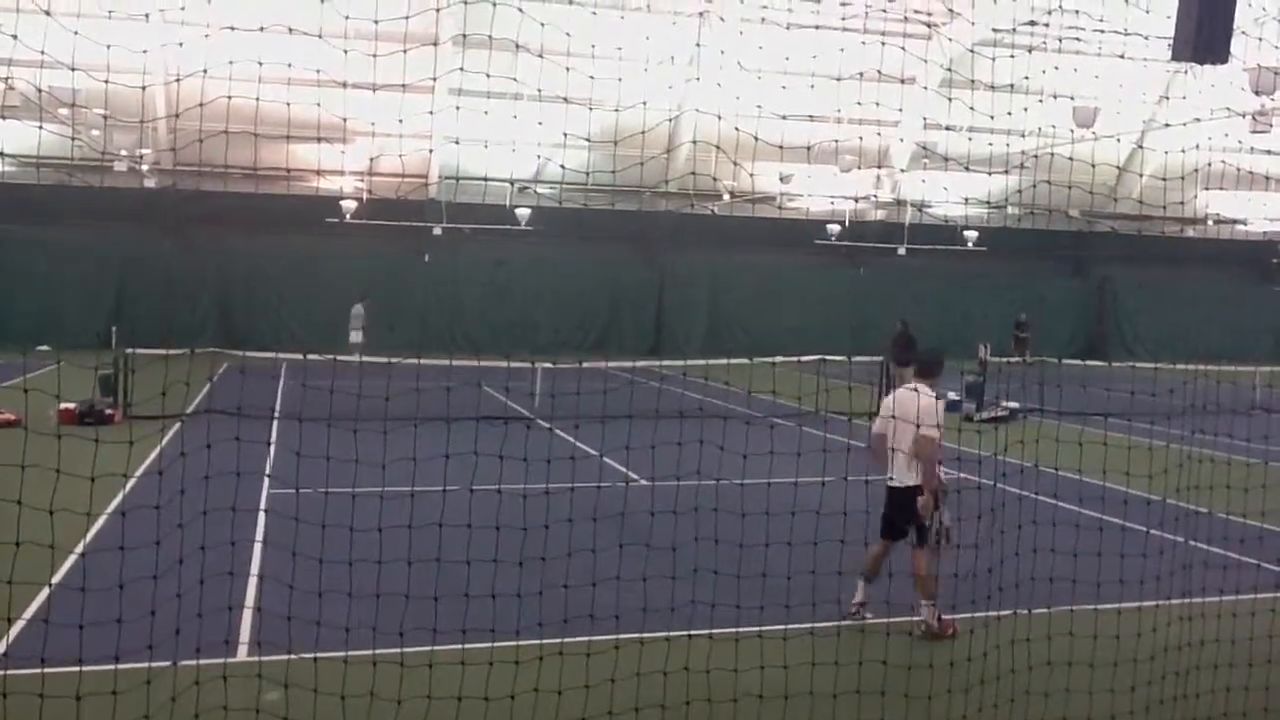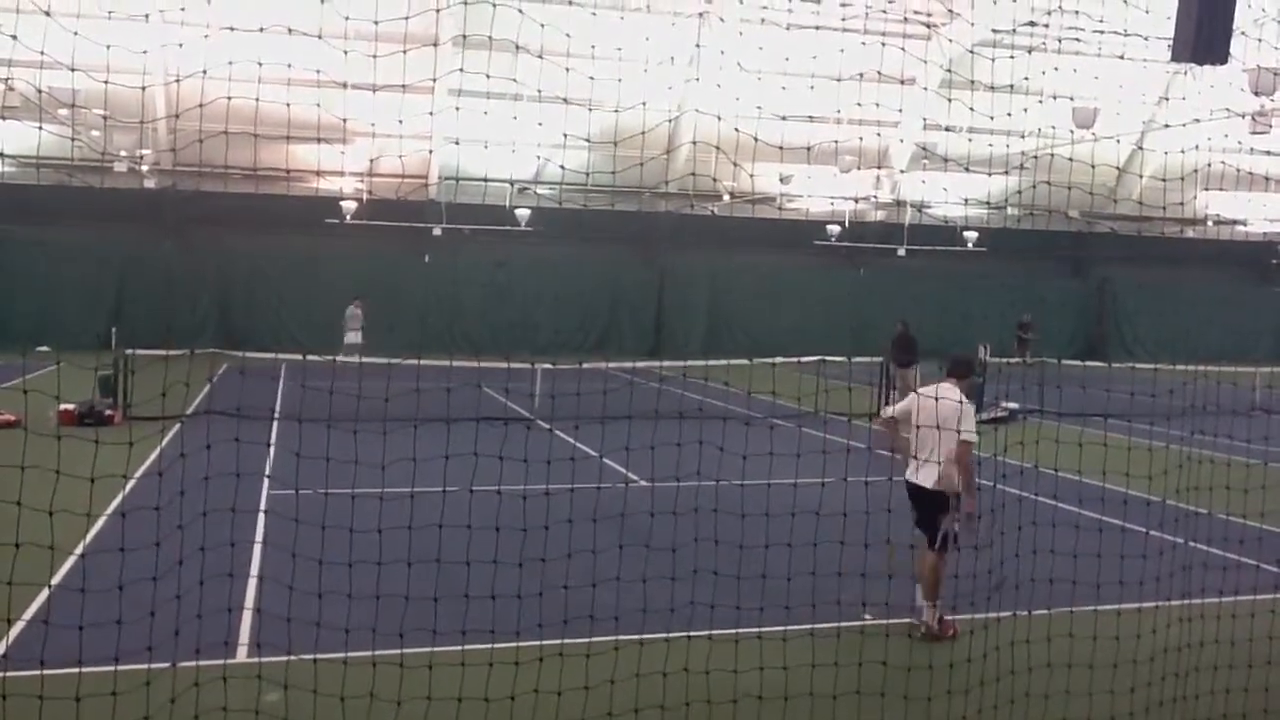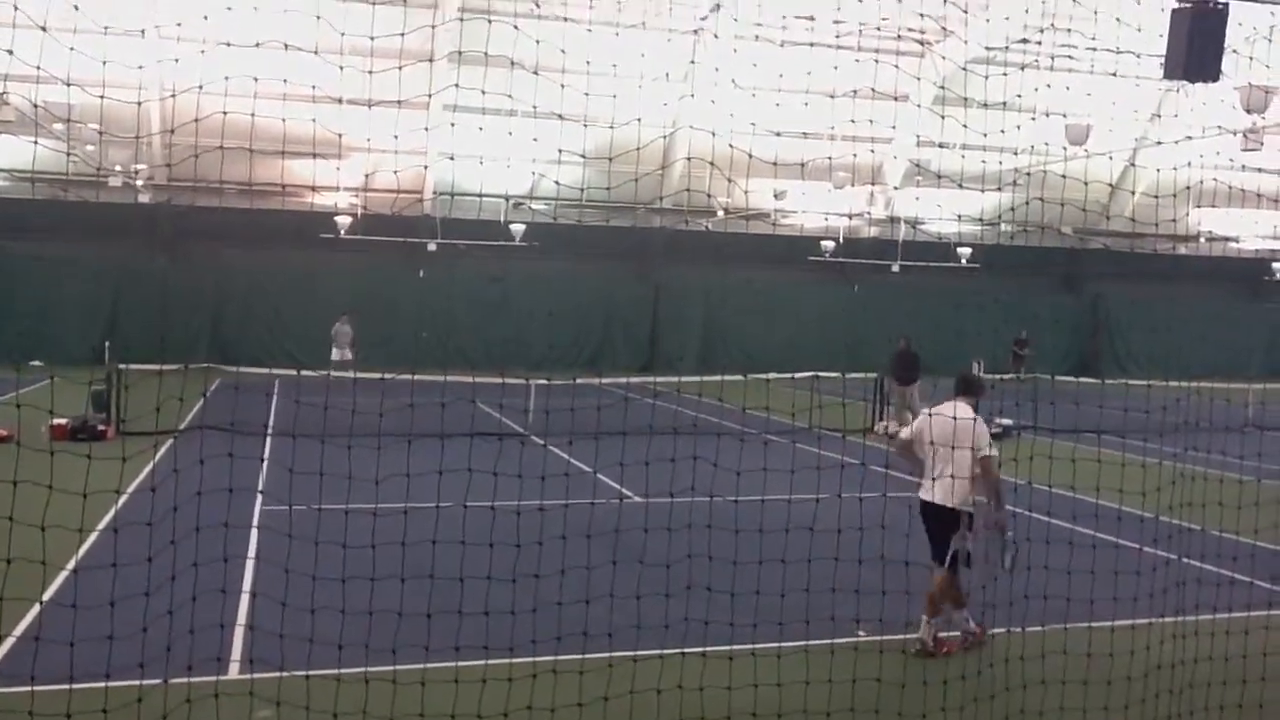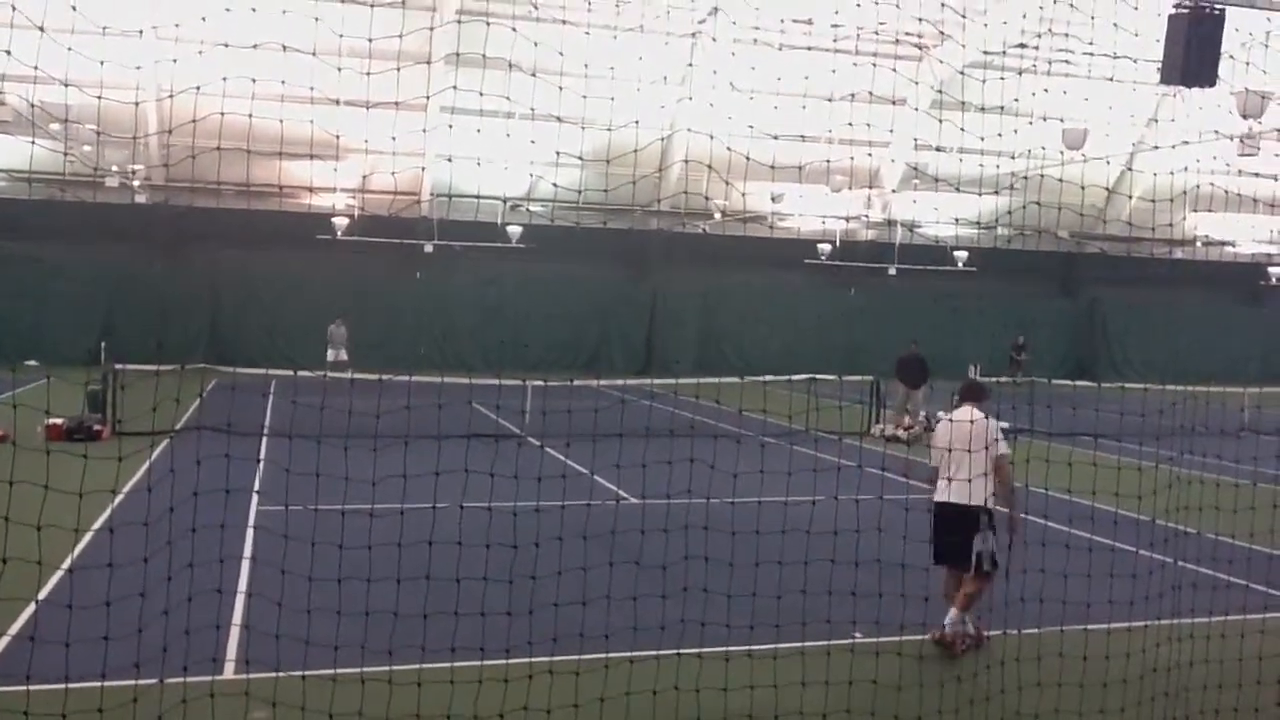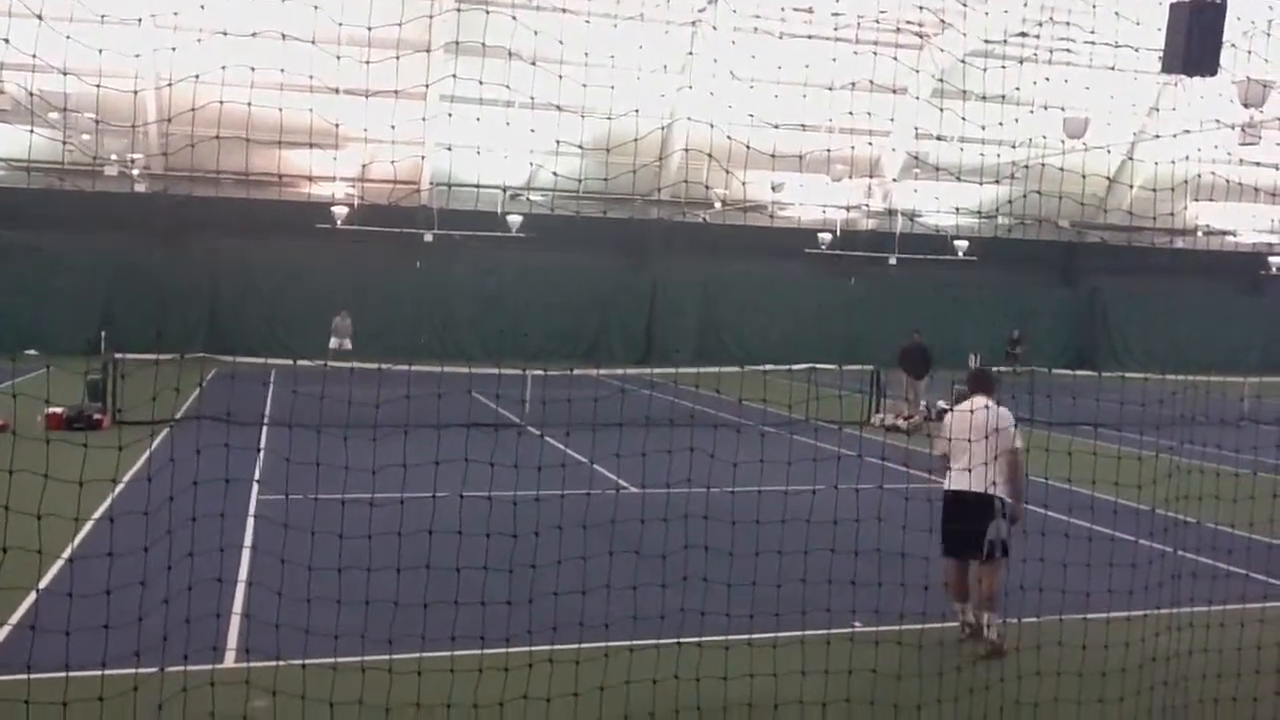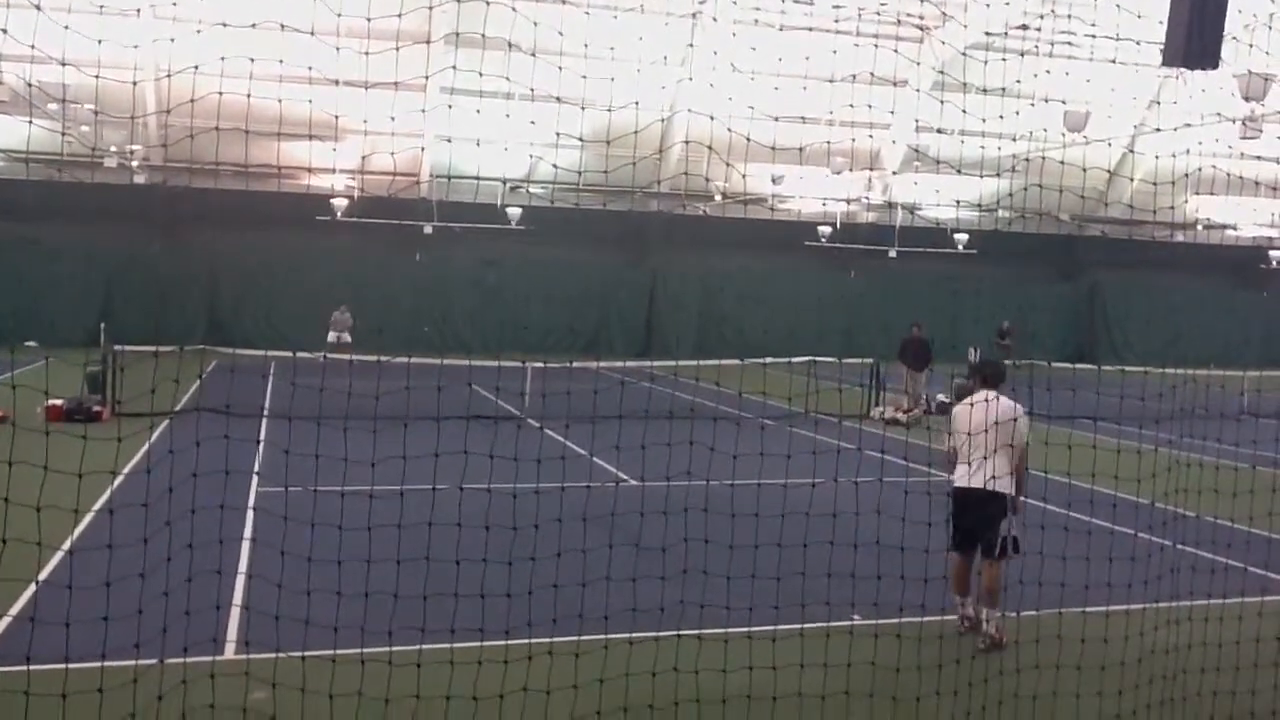
dt=0.3s
person 1, frame 1
left shoulder: (895, 396)
right shoulder: (932, 402)
left elbow: (878, 441)
right elbow: (925, 448)
right wrist: (927, 492)
left hip: (895, 483)
right hip: (919, 485)
left knee: (884, 544)
right knee: (926, 550)
left ankle: (858, 602)
right ankle: (930, 619)
person 1, frame 2
left shoulder: (918, 395)
right shoulder: (962, 405)
left elbow: (885, 419)
right elbow: (964, 455)
left wrist: (908, 448)
right wrist: (970, 496)
left hip: (915, 480)
right hip: (942, 486)
left knee: (930, 544)
right knee: (936, 551)
left ankle: (925, 608)
right ankle: (930, 621)
person 1, frame 3
left shoulder: (929, 415)
right shoulder: (976, 423)
left elbow: (901, 444)
right elbow: (989, 472)
right wrist: (998, 509)
left hip: (929, 501)
right hip: (956, 505)
left knee: (948, 567)
right knee: (945, 571)
left ankle: (969, 627)
right ankle: (926, 638)
person 1, frame 4
left shoulder: (941, 425)
right shoulder: (988, 423)
right elbow: (1003, 472)
right wrist: (1012, 510)
left hip: (943, 504)
right hip: (975, 506)
left knee: (955, 570)
right knee: (981, 573)
left ankle: (966, 630)
right ankle: (948, 628)
person 1, frame 5
left shoulder: (952, 416)
right shoulder: (1004, 416)
right elbow: (1016, 464)
right wrist: (1018, 502)
left hip: (954, 493)
right hip: (988, 496)
left knee: (957, 560)
right knee: (989, 565)
left ankle: (967, 621)
right ankle: (991, 634)
person 1, frame 6
left shoulder: (959, 409)
right shoulder: (1013, 410)
right elbow: (1020, 459)
right wrist: (1018, 495)
left hip: (962, 489)
right hip: (996, 492)
left knee: (961, 554)
right knee: (992, 561)
left ankle: (966, 614)
right ankle: (990, 629)
